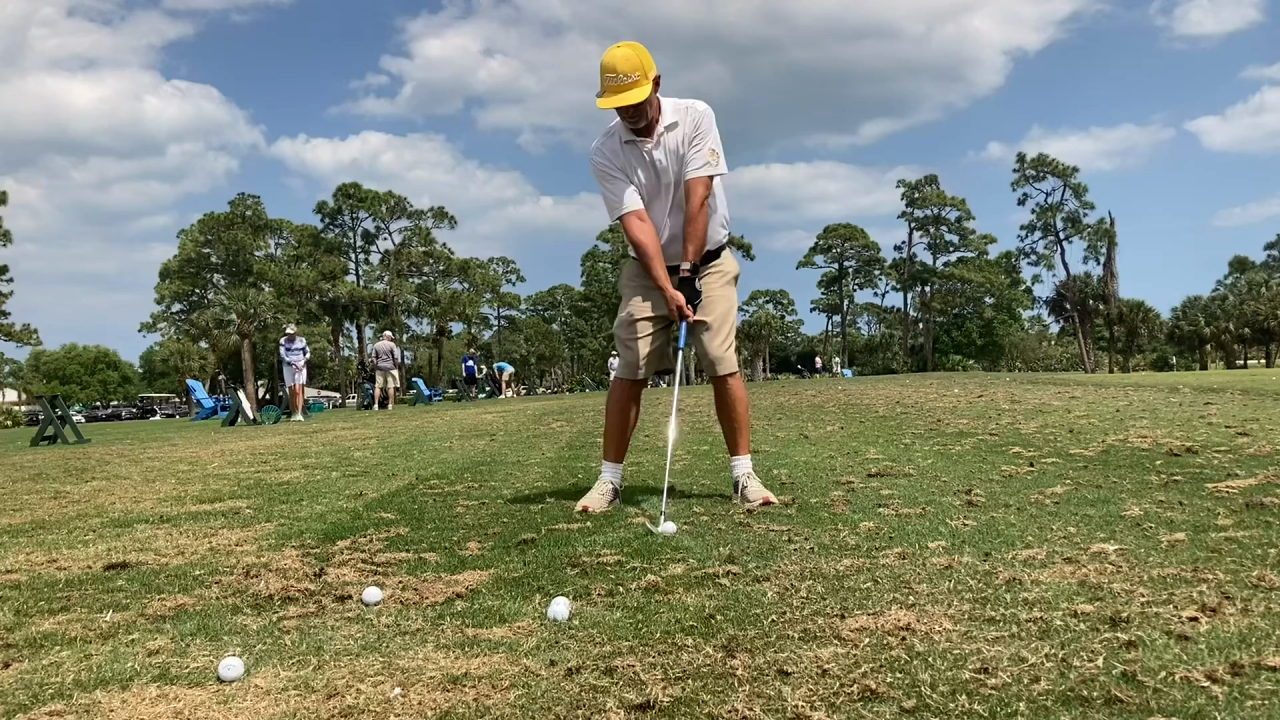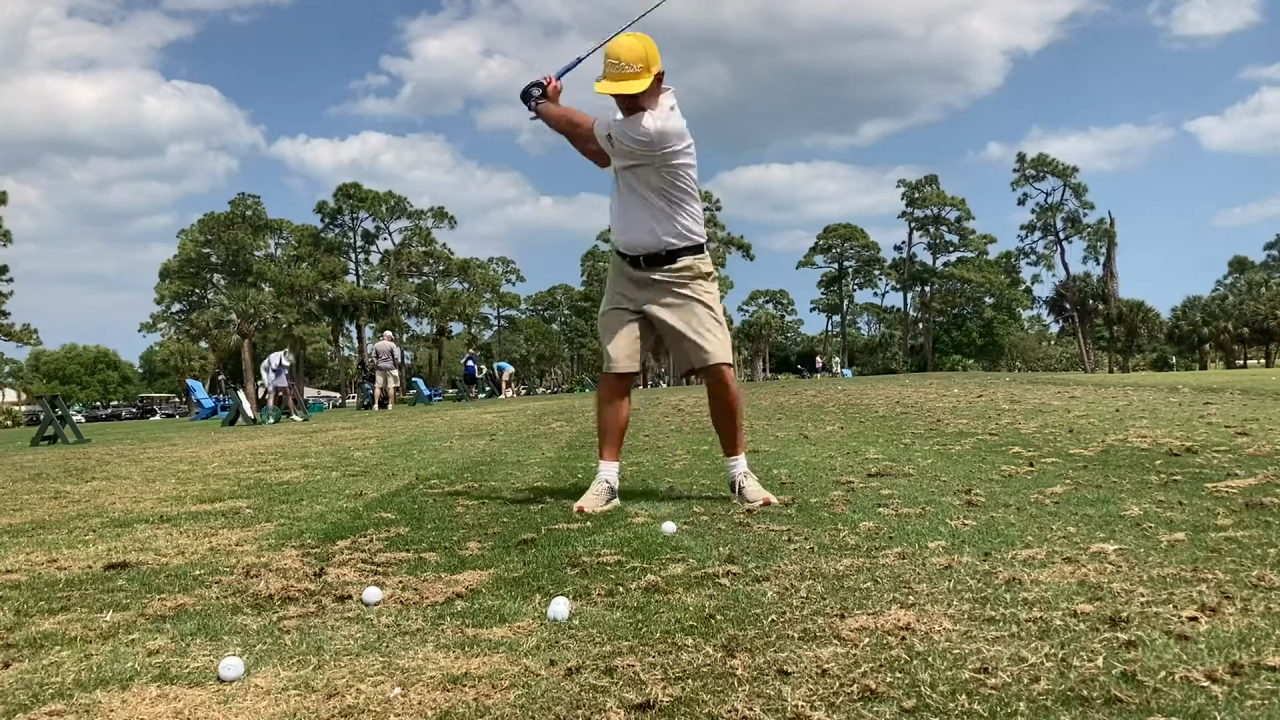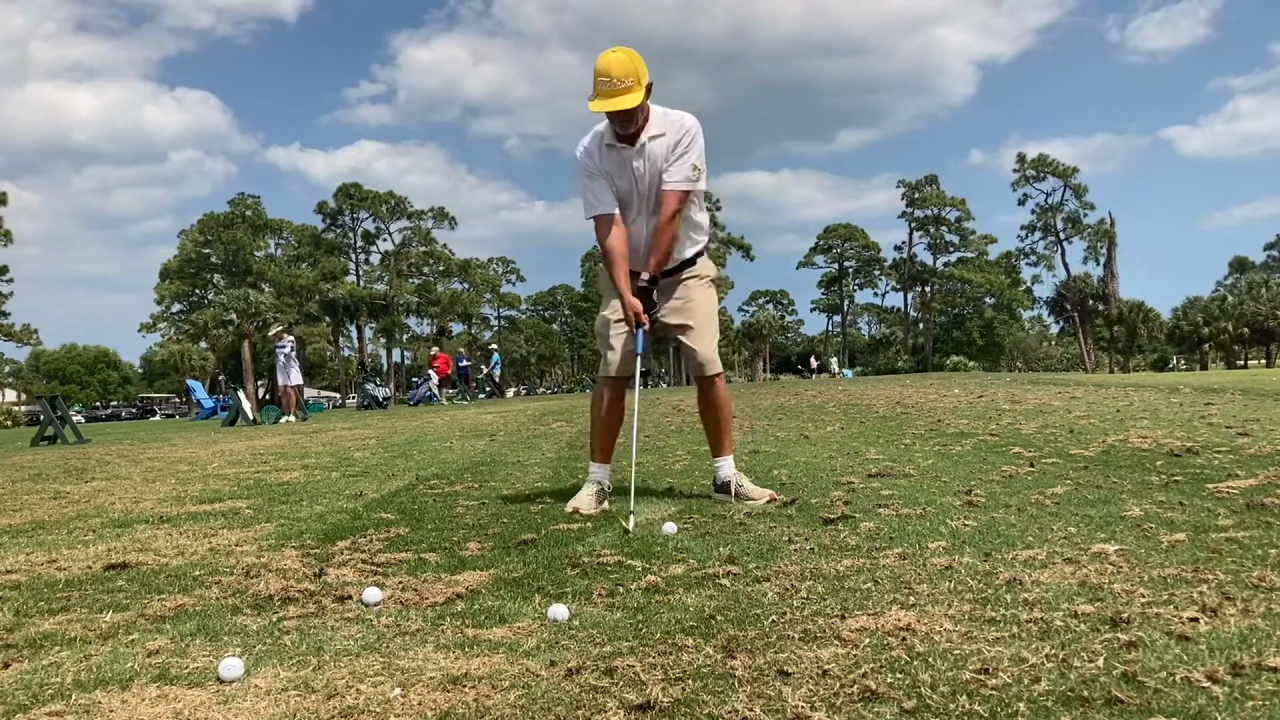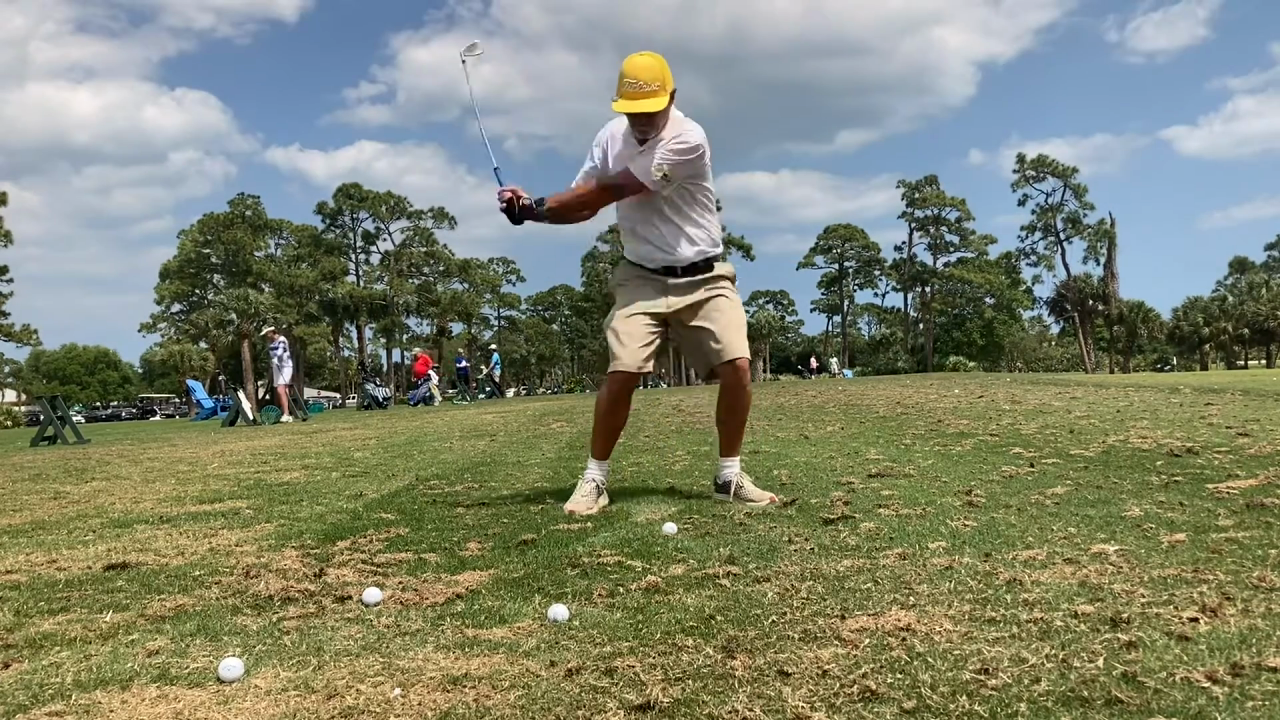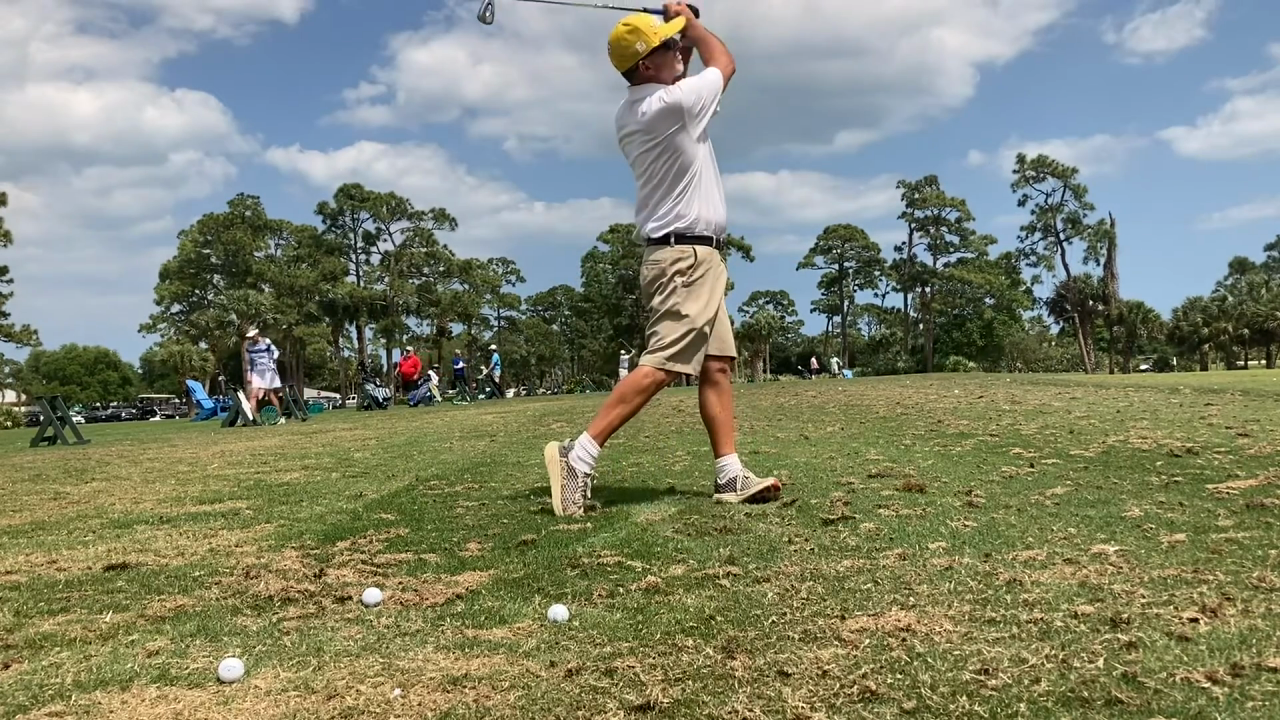
dt=1s
person 1, frame 1
left shoulder: (696, 117)
right shoulder: (605, 151)
left elbow: (698, 199)
right elbow: (635, 221)
left wrist: (687, 270)
right wrist: (665, 287)
left hip: (708, 263)
right hip: (647, 269)
left knee: (724, 368)
right knee: (629, 374)
left ankle: (744, 474)
right ankle: (609, 480)
person 1, frame 2
left shoulder: (661, 125)
right shoulder: (628, 116)
left elbow: (587, 133)
right elbow: (602, 153)
left wrist: (542, 107)
right wrist: (553, 106)
left hip: (680, 269)
right hip: (628, 268)
left knee: (718, 368)
right knee: (618, 373)
left ankle: (739, 474)
right ankle: (607, 479)
person 1, frame 3
left shoulder: (683, 130)
right shoulder: (590, 150)
left elbow: (670, 212)
right elbow: (609, 226)
left wrist: (652, 278)
right wrist: (625, 291)
left hip: (686, 269)
right hip: (624, 273)
left knee: (709, 370)
right knee: (612, 372)
left ankle: (726, 475)
right ankle: (597, 481)
person 1, frame 4
left shoulder: (689, 139)
right shoulder: (612, 139)
left elbow: (613, 189)
right elbow: (582, 202)
left wrist: (538, 205)
right wrist: (533, 207)
left hip: (704, 276)
right hip: (642, 279)
left knee: (735, 365)
right knee: (622, 375)
left ankle: (729, 475)
right ankle: (594, 478)
person 1, frame 5
left shoulder: (631, 111)
right shoulder: (671, 103)
right elbow: (723, 63)
left hip: (688, 257)
right hip: (685, 256)
left knee: (716, 366)
right knee: (661, 367)
left ankle: (730, 475)
right ankle: (577, 455)
